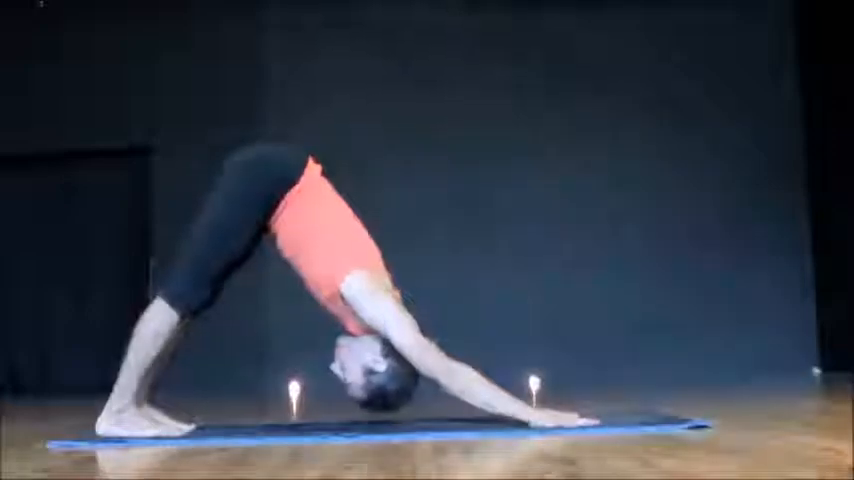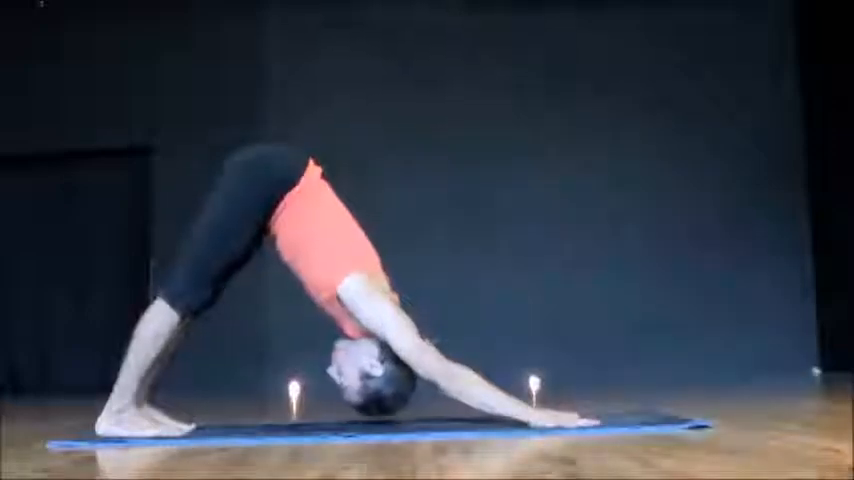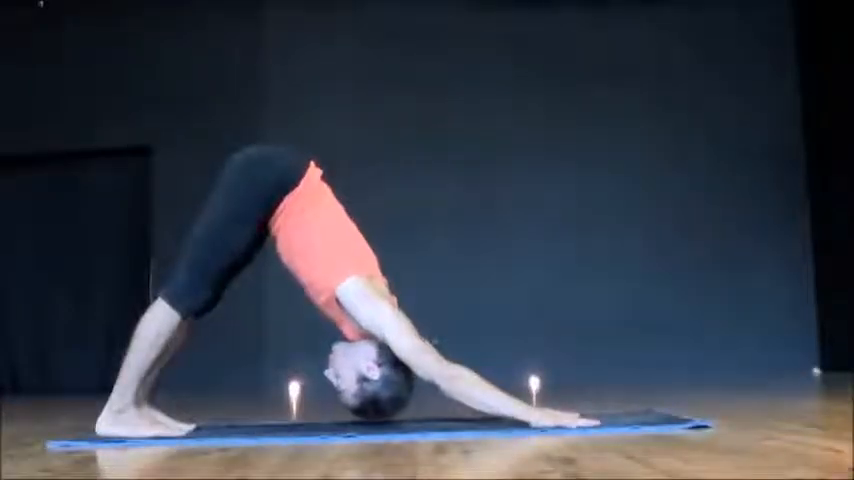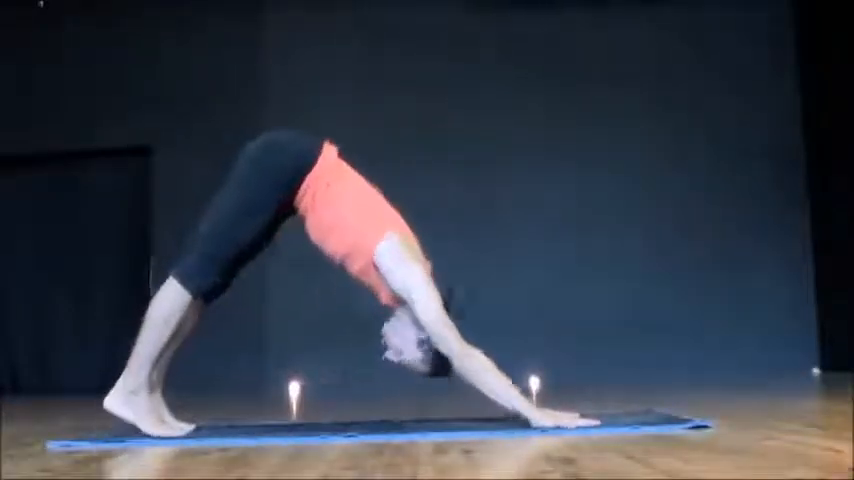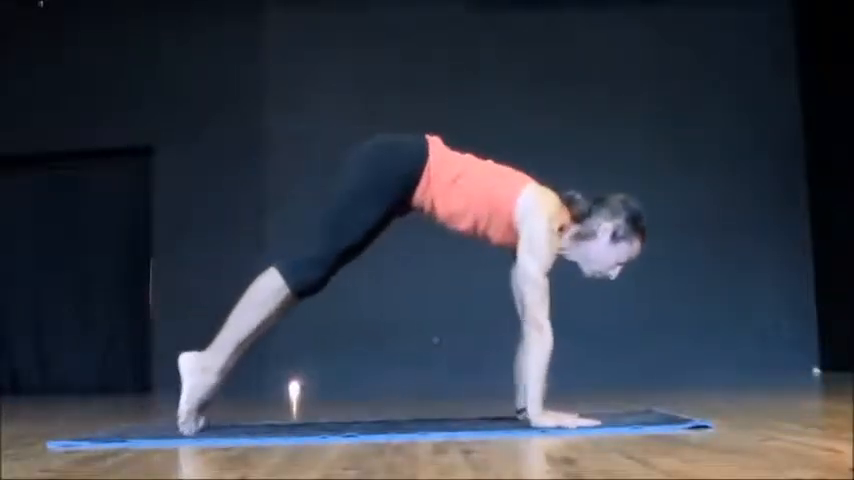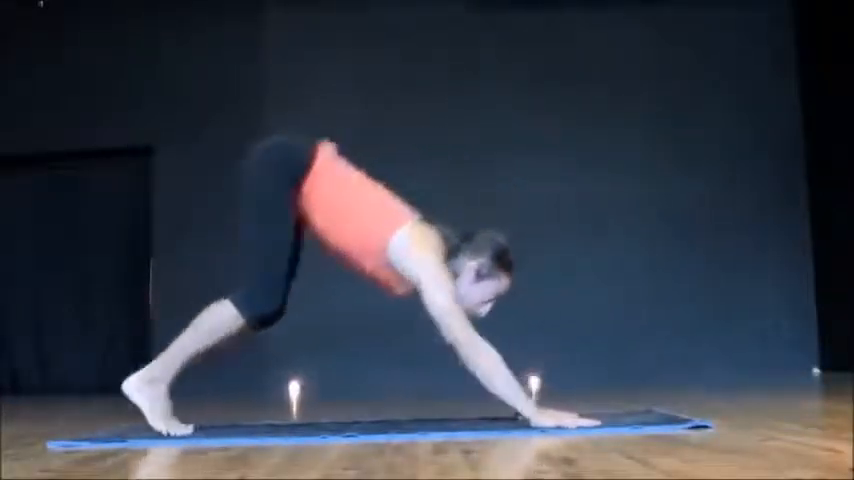
dt=0.7s
person 1, frame 1
right shoulder: (371, 305)
left elbow: (445, 372)
right elbow: (447, 372)
left hip: (279, 188)
right hip: (270, 180)
left knee: (196, 294)
right knee: (186, 290)
left ankle: (135, 403)
right ankle: (118, 410)
person 1, frame 2
right shoulder: (369, 309)
left elbow: (444, 373)
right elbow: (445, 373)
left hip: (279, 191)
right hip: (271, 181)
left knee: (197, 295)
right knee: (187, 290)
left ankle: (136, 403)
right ankle: (118, 410)
person 1, frame 3
right shoulder: (368, 309)
left elbow: (444, 374)
right elbow: (446, 375)
left hip: (279, 189)
right hip: (267, 181)
left knee: (197, 297)
right knee: (188, 291)
left ankle: (136, 404)
right ankle: (119, 409)
person 1, frame 4
left shoulder: (410, 281)
right shoulder: (408, 277)
left elbow: (459, 352)
right elbow: (459, 351)
left wrist: (525, 406)
right wrist: (532, 412)
left hip: (296, 174)
right hip: (284, 165)
left knee: (210, 279)
right knee: (201, 271)
left ankle: (148, 392)
right ankle: (132, 389)
person 1, frame 5
left shoulder: (546, 227)
right shoulder: (543, 220)
left elbow: (532, 324)
right elbow: (536, 324)
left wrist: (525, 404)
right wrist: (536, 412)
left hip: (407, 173)
right hip: (400, 167)
left knee: (310, 272)
right knee: (307, 268)
left ankle: (211, 369)
right ankle: (210, 362)
person 1, frame 6
left shoulder: (425, 261)
right shoulder: (425, 264)
left elbow: (467, 346)
right elbow: (468, 345)
left wrist: (526, 404)
right wrist: (534, 412)
left hip: (304, 174)
right hip: (290, 170)
left knee: (266, 304)
right knee: (262, 303)
left ankle: (156, 375)
right ankle: (155, 378)
